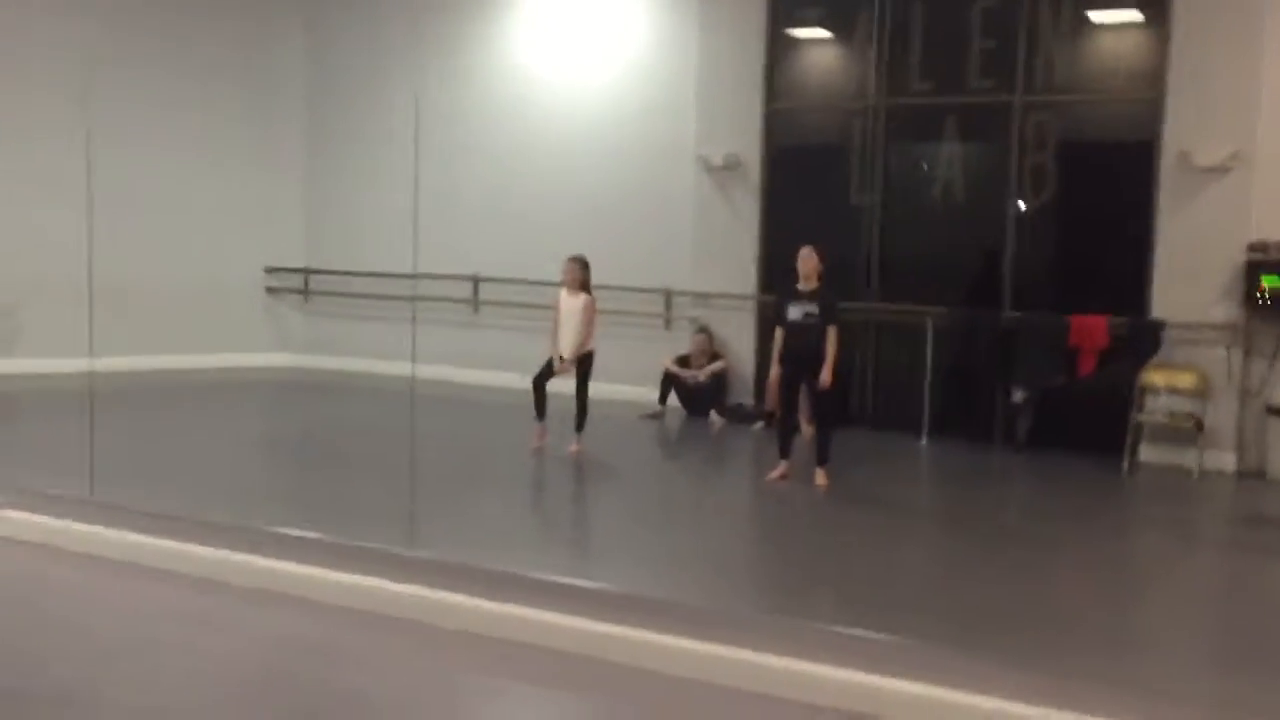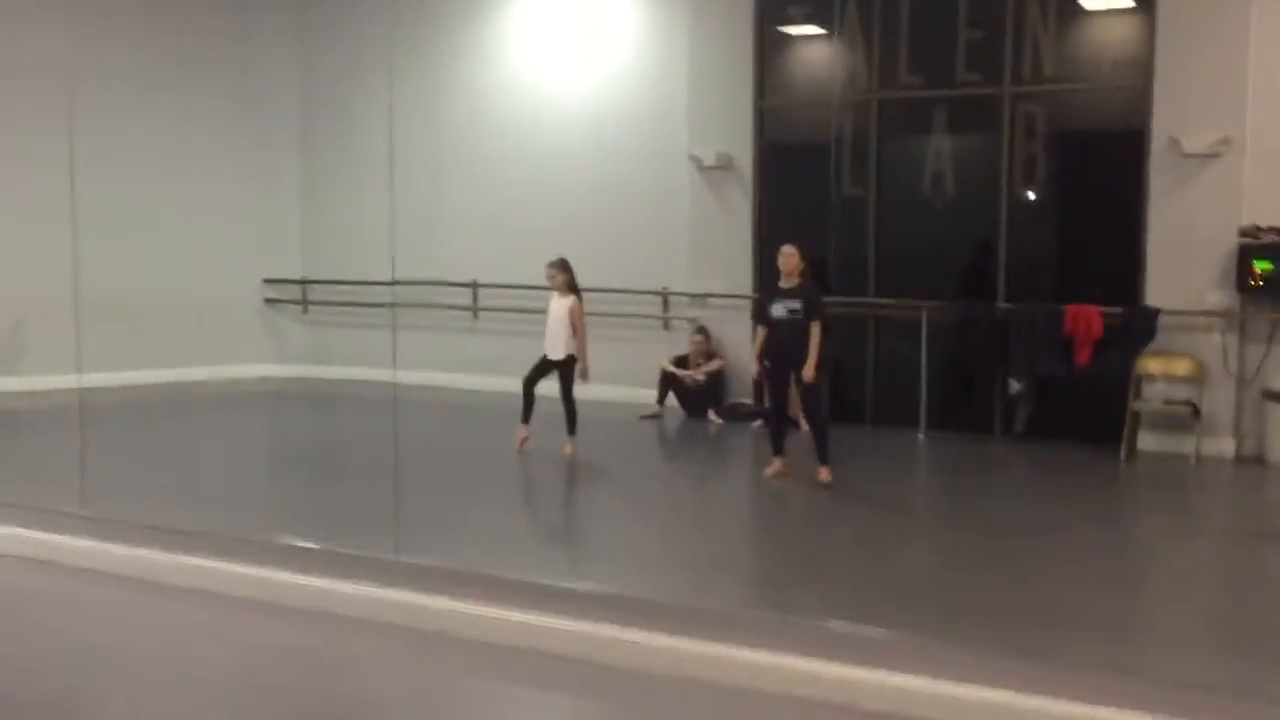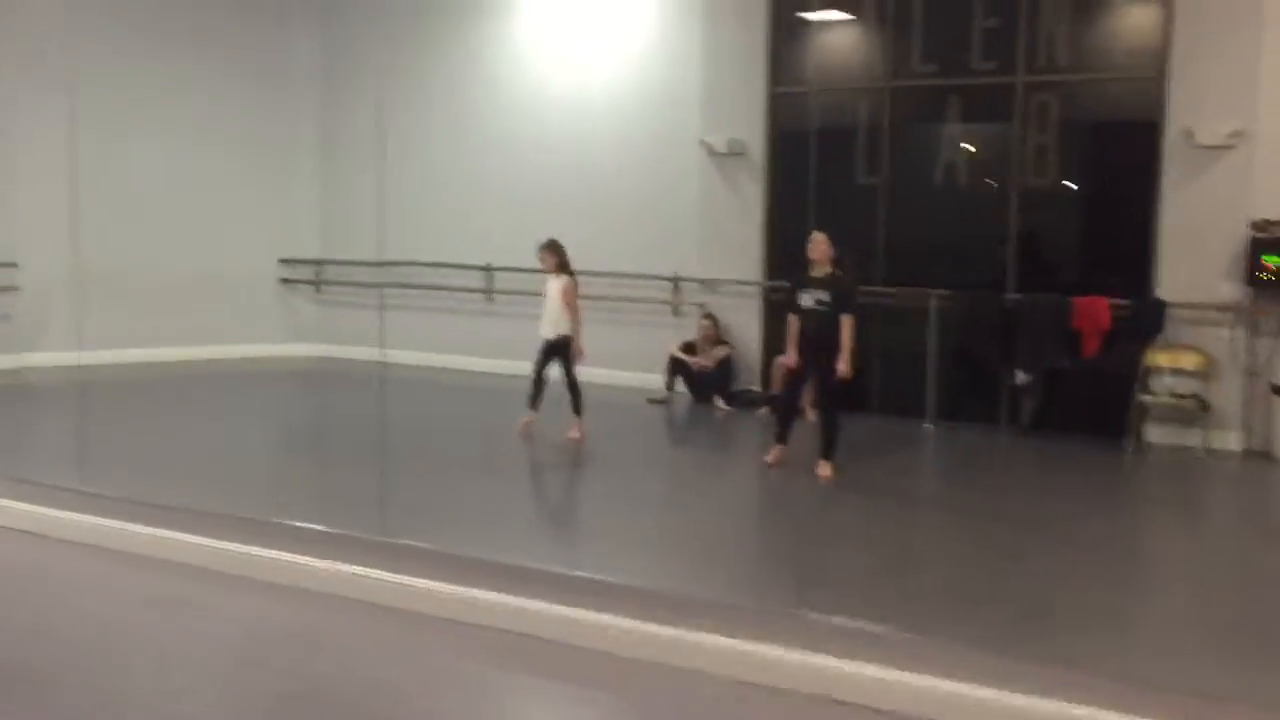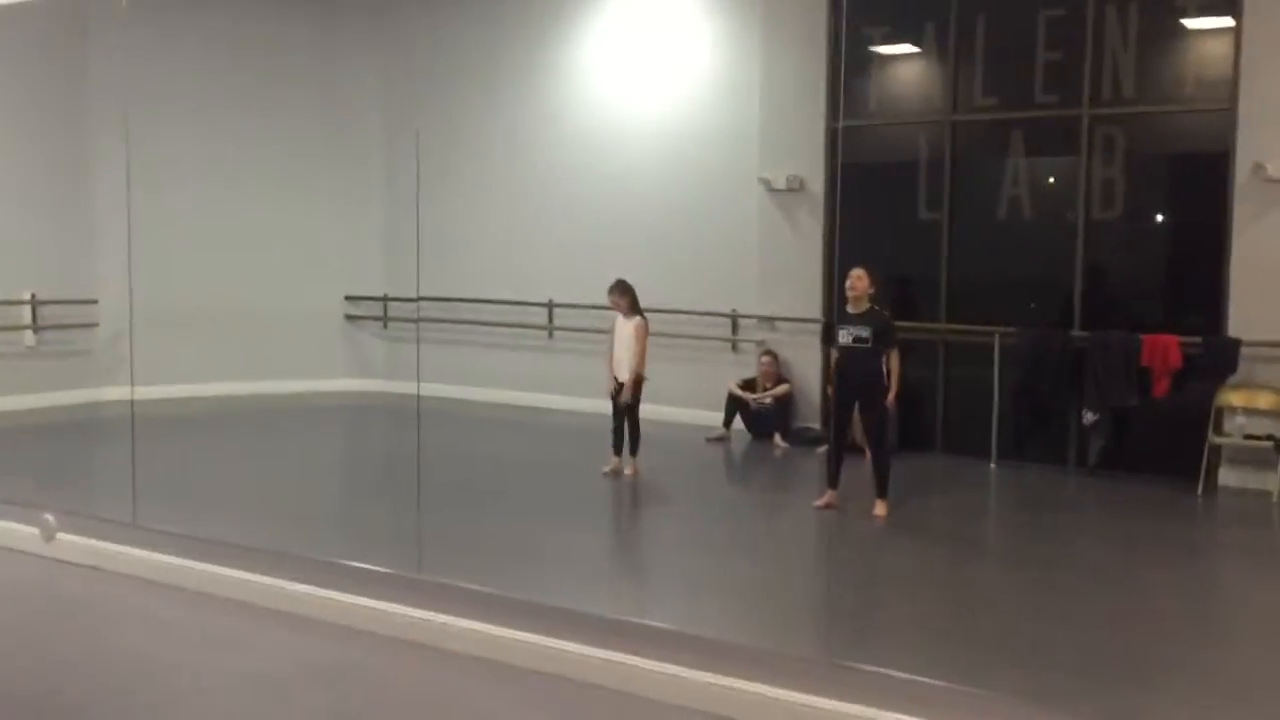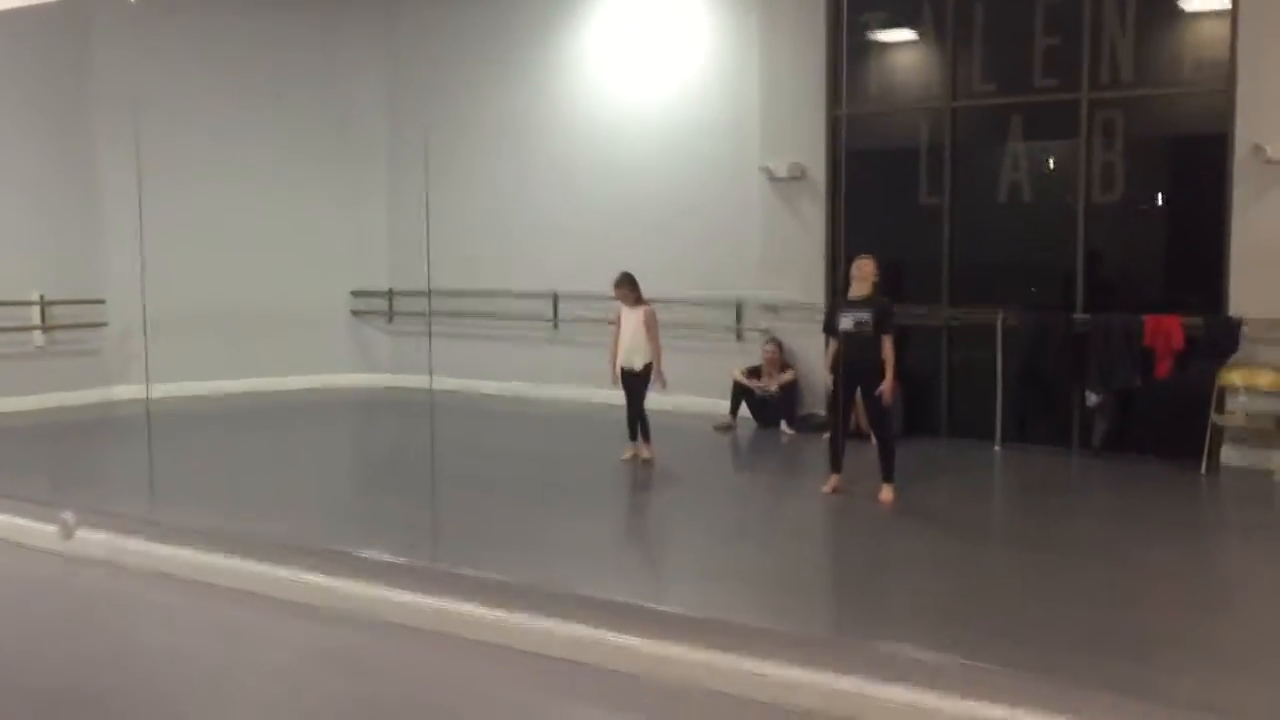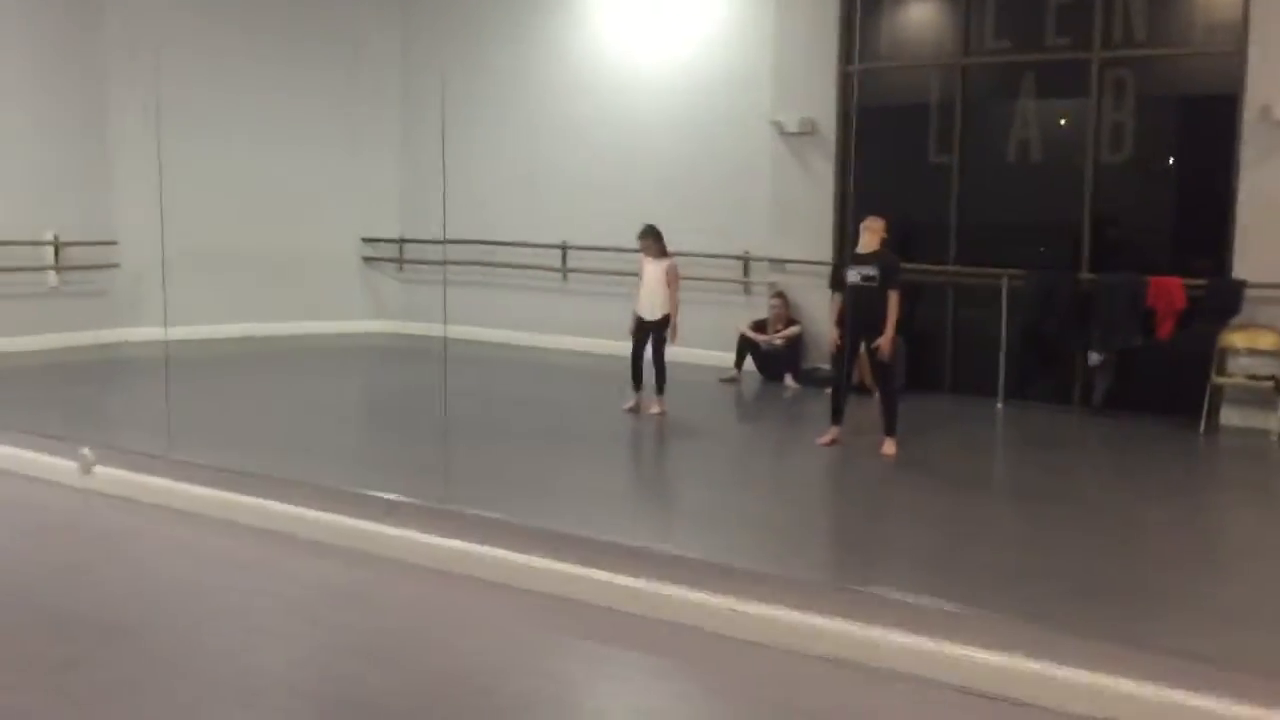
dt=0.7s
person 1, frame 1
left shoulder: (825, 298)
right shoulder: (787, 297)
left elbow: (832, 334)
right elbow: (779, 332)
left wrist: (828, 368)
right wrist: (774, 363)
left hip: (816, 365)
right hip: (790, 363)
left knee: (820, 416)
right knee: (785, 412)
left ankle: (821, 468)
right ankle: (783, 463)
person 1, frame 2
left shoulder: (809, 293)
right shoulder: (768, 295)
left elbow: (816, 329)
right elbow: (761, 329)
left wrist: (811, 363)
right wrist: (756, 359)
left hip: (802, 360)
right hip: (775, 360)
left knee: (813, 410)
right knee: (776, 409)
left ankle: (824, 465)
right ankle: (778, 460)
person 1, frame 3
left shoulder: (839, 283)
right shoulder: (801, 282)
left elbow: (847, 322)
right elbow: (794, 317)
left wrist: (845, 357)
right wrist: (791, 349)
left hip: (828, 353)
right hip: (803, 349)
left knee: (827, 404)
right knee: (788, 396)
left ankle: (825, 459)
right ankle: (780, 447)
person 1, frame 4
left shoulder: (880, 319)
right shoulder: (837, 318)
left elbow: (893, 355)
left wrist: (893, 388)
right wrist: (831, 382)
left hip: (872, 388)
right hip: (843, 387)
left knee: (877, 442)
right knee: (835, 438)
left ankle: (881, 499)
right ankle: (831, 492)
person 1, frame 5
left shoulder: (881, 305)
right shoulder: (838, 305)
left elbow: (887, 342)
right elbow: (833, 341)
left wrist: (889, 378)
right wrist: (829, 372)
left hip: (872, 373)
right hip: (843, 372)
left knee: (881, 427)
right knee: (837, 423)
left ankle: (887, 483)
right ankle: (835, 476)
person 1, frame 6
left shoulder: (887, 260)
right shoulder: (845, 260)
left elbow: (893, 298)
right elbow: (837, 295)
left wrist: (889, 333)
right wrist: (834, 326)
left hip: (877, 328)
right hip: (848, 326)
left knee: (884, 382)
right knee: (840, 376)
left ankle: (890, 437)
right ankle: (835, 428)
person 2, frame 1
left shoulder: (587, 300)
right shoulder: (561, 296)
left elbow: (586, 333)
right elbow: (555, 328)
left wrist: (570, 359)
right wrist: (556, 356)
left hip: (582, 354)
right hip: (562, 352)
left knee: (581, 394)
right knee: (538, 381)
left ankle: (577, 438)
right ankle: (541, 427)
person 2, frame 2
left shoulder: (573, 302)
right shoulder: (553, 297)
left elbow: (581, 334)
left wrist: (583, 363)
left hip: (566, 356)
right hip: (549, 354)
left knee: (566, 396)
right knee: (528, 383)
left ankle: (571, 440)
right ankle: (524, 427)
person 2, frame 3
left shoulder: (566, 282)
right shoulder: (550, 280)
left elbow: (574, 314)
left wrist: (576, 342)
left hip: (563, 338)
right hip: (551, 337)
left knee: (569, 377)
right knee: (539, 371)
left ankle: (578, 423)
right ankle: (531, 413)
person 2, frame 4
left shoulder: (639, 323)
right shoulder: (617, 320)
left elbow: (639, 357)
right elbow: (611, 350)
left wrist: (629, 384)
right wrist: (611, 377)
left hip: (632, 379)
right hip: (617, 378)
left knee: (632, 419)
right knee: (617, 418)
left ankle: (632, 461)
right ankle: (617, 460)
person 2, frame 5
left shoulder: (646, 311)
right shoulder: (621, 311)
left elbow: (654, 342)
right elbow: (616, 339)
left wrist: (658, 369)
right wrist: (613, 367)
left hip: (642, 366)
right hip: (625, 366)
left knee: (638, 406)
right knee: (630, 406)
left ankle: (646, 445)
right ankle: (634, 446)
person 2, frame 6
left shoulder: (668, 265)
right shoulder: (644, 262)
left elbow: (673, 296)
right elbow: (641, 290)
left wrist: (673, 324)
right wrist: (634, 318)
left hip: (660, 318)
right hip: (642, 317)
left knee: (658, 358)
right knee: (636, 355)
left ankle: (659, 401)
right ankle: (636, 397)
